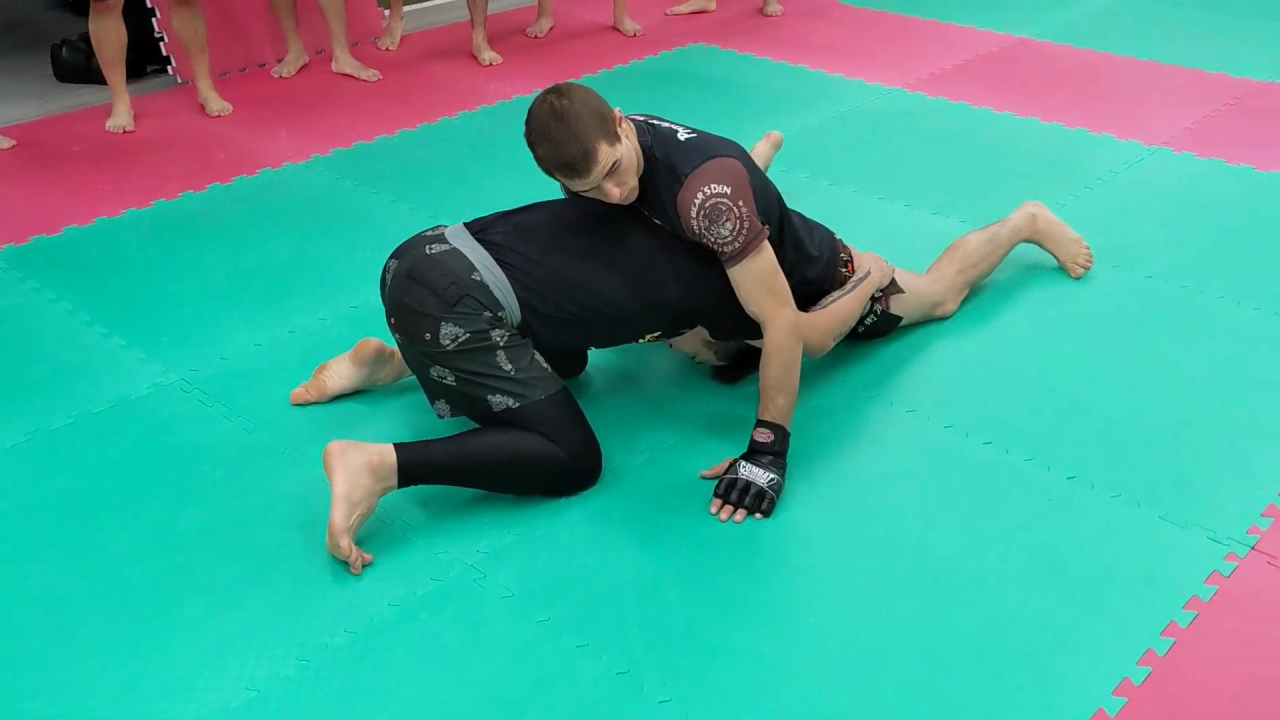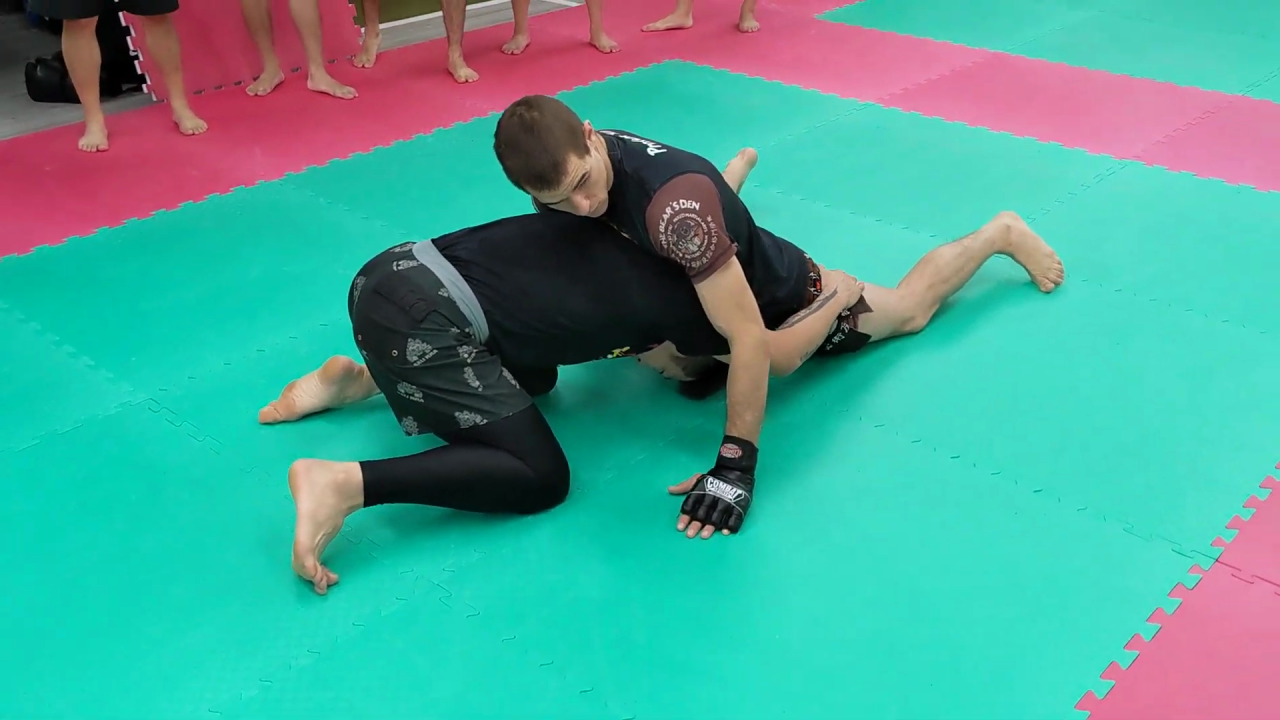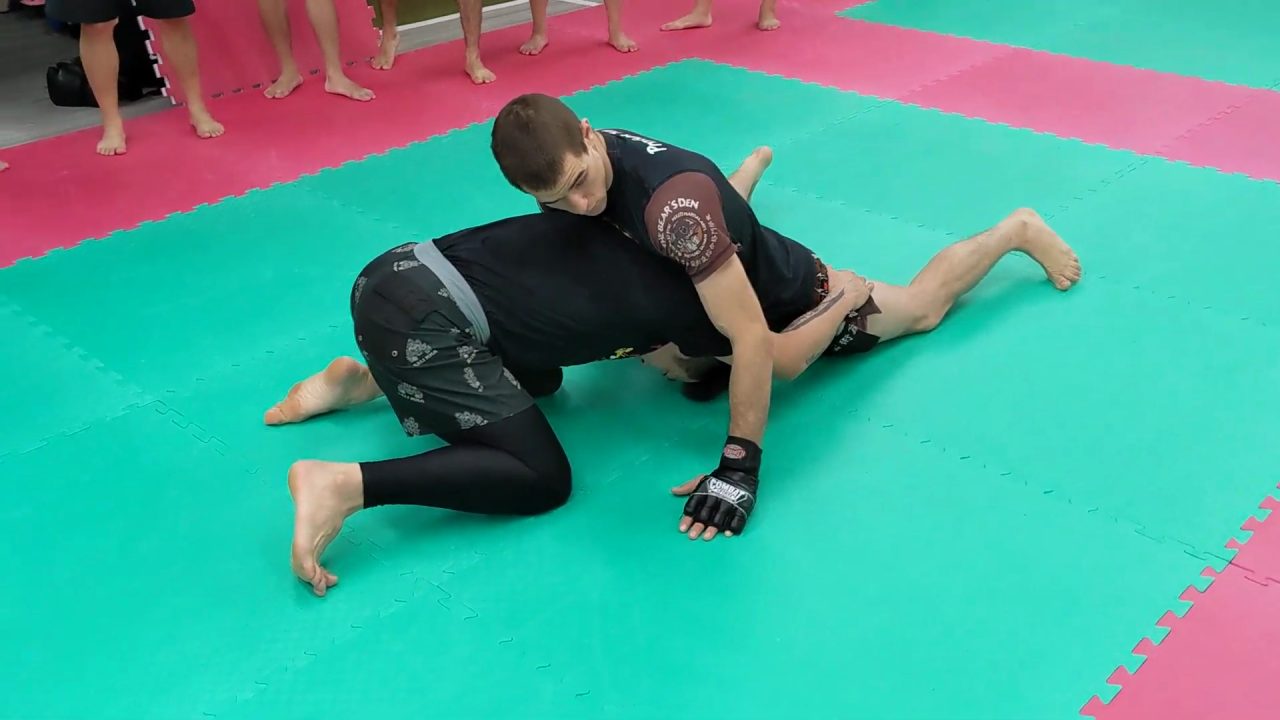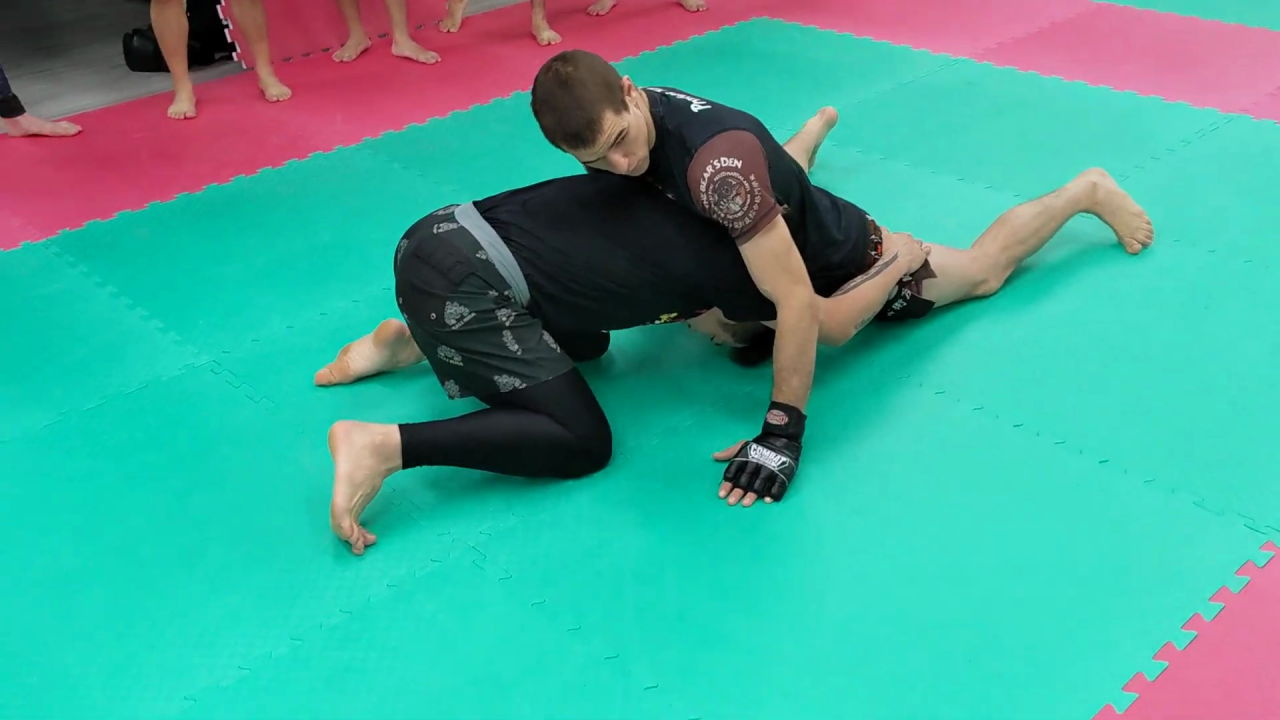
dt=0.4s
person 1, frame 1
left shoulder: (654, 216)
right shoulder: (704, 282)
right elbow: (807, 337)
right wrist: (871, 278)
left hip: (428, 252)
right hip: (458, 300)
left knee: (562, 363)
right knee: (570, 459)
left ankle: (386, 359)
right ankle: (378, 462)
person 1, frame 2
left shoulder: (614, 226)
right shoulder: (672, 299)
right elbow: (776, 356)
right wrist: (836, 296)
left hip: (398, 269)
right hip: (427, 317)
left knee: (531, 378)
right knee: (537, 476)
left ankle: (354, 378)
right ankle: (344, 481)
person 1, frame 3
left shoulder: (616, 233)
right shoulder: (676, 301)
right wrist: (847, 295)
left hip: (401, 269)
right hip: (424, 317)
left knee: (536, 377)
right knee: (538, 478)
left ankle: (360, 379)
right ankle: (344, 483)
person 1, frame 4
left shoulder: (658, 194)
right shoulder: (718, 263)
right elbow: (829, 325)
right wrist: (900, 261)
left hip: (442, 232)
right hip: (466, 280)
left knee: (584, 342)
right knee: (579, 440)
left ankle: (404, 340)
right ankle: (384, 443)
person 2, frame 1
left shoulder: (706, 190)
right shoulder: (589, 156)
left elbow: (781, 321)
left wrist: (768, 447)
left hip: (809, 274)
right hip: (717, 266)
person 2, frame 2
left shoulder: (674, 204)
right shoulder: (562, 168)
left elbow: (749, 337)
left hip: (779, 293)
right hip: (694, 285)
left knee: (910, 307)
person 2, frame 3
left shoulder: (674, 205)
right shoulder: (565, 167)
left elbow: (751, 337)
left wrist: (740, 463)
left hip: (787, 293)
right hip: (703, 285)
left knee: (923, 304)
left ankle: (1017, 230)
right ankle: (752, 168)
person 2, frame 4
left shoulder: (718, 164)
right shoulder: (613, 124)
left elbow: (797, 301)
left wrist: (782, 430)
left hip: (837, 254)
right hip: (774, 231)
left knee: (983, 269)
left ankle: (1086, 191)
right ankle: (814, 129)
